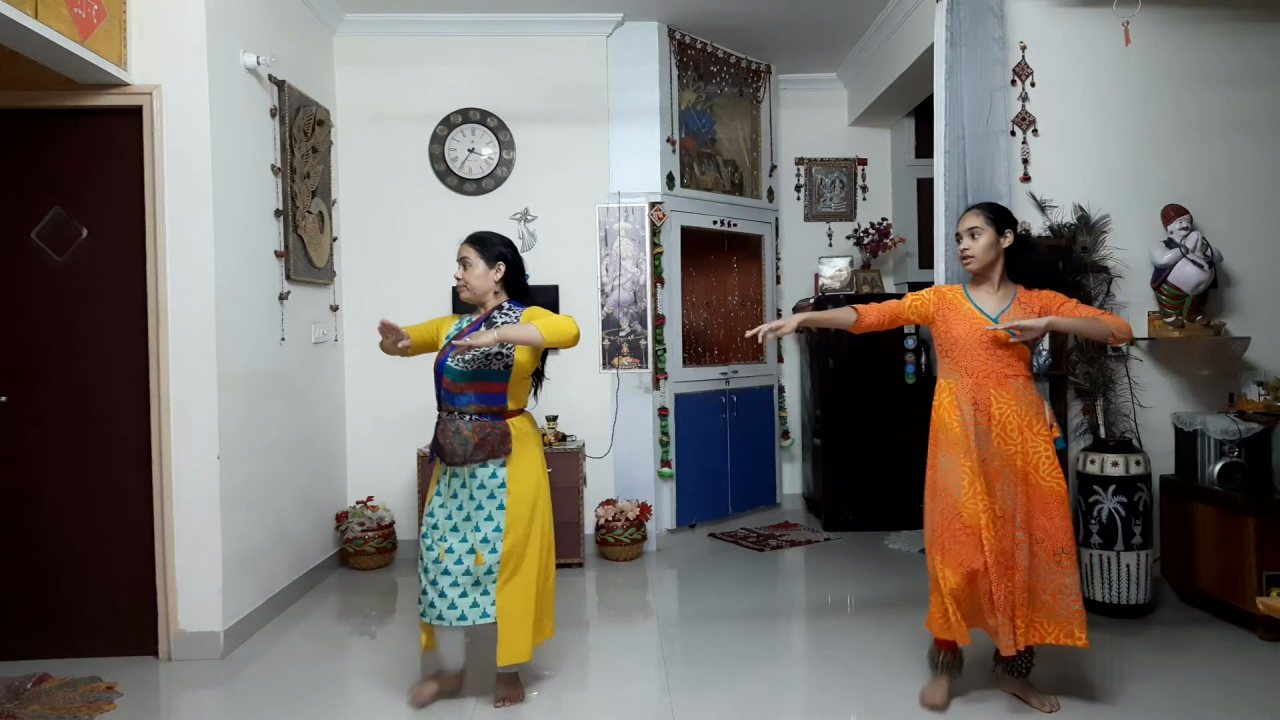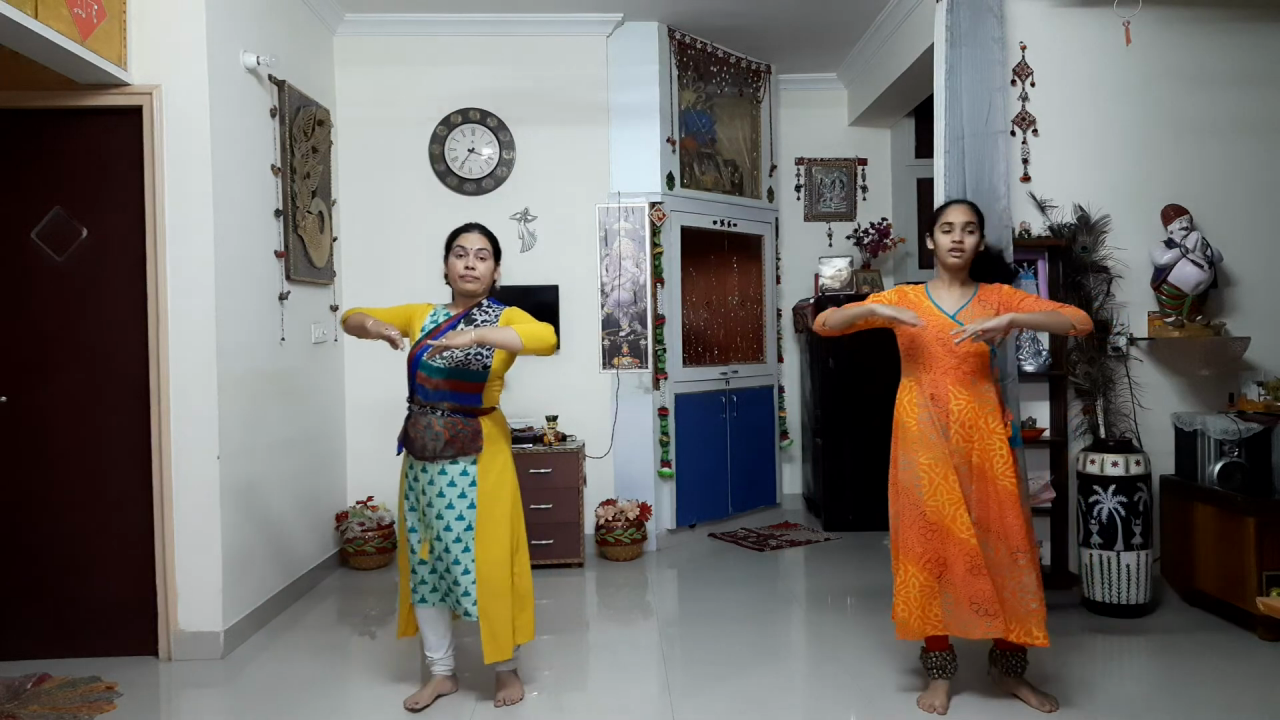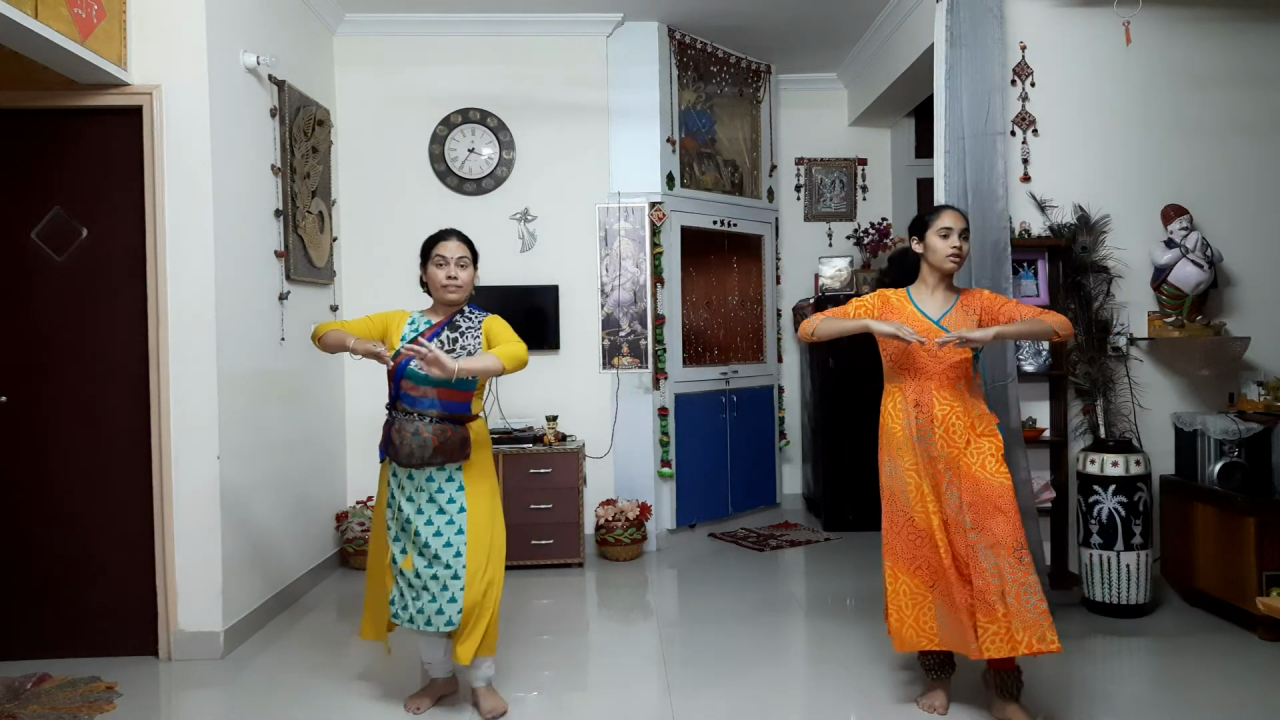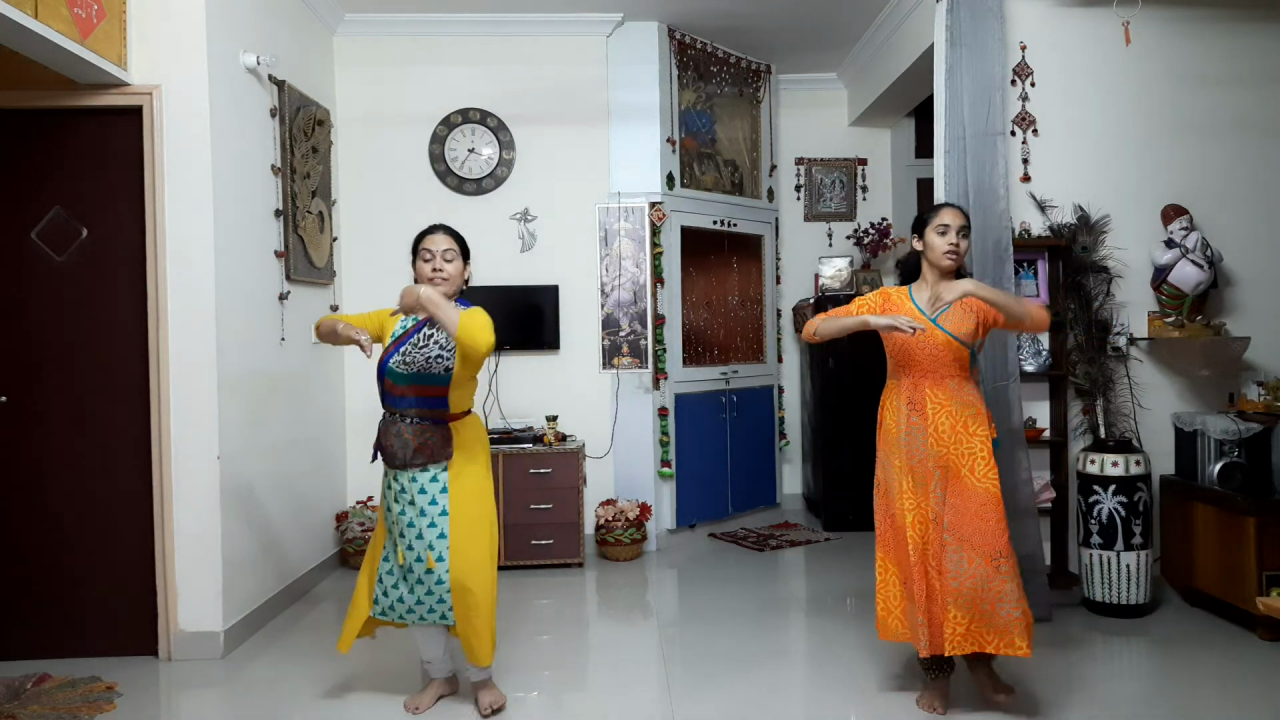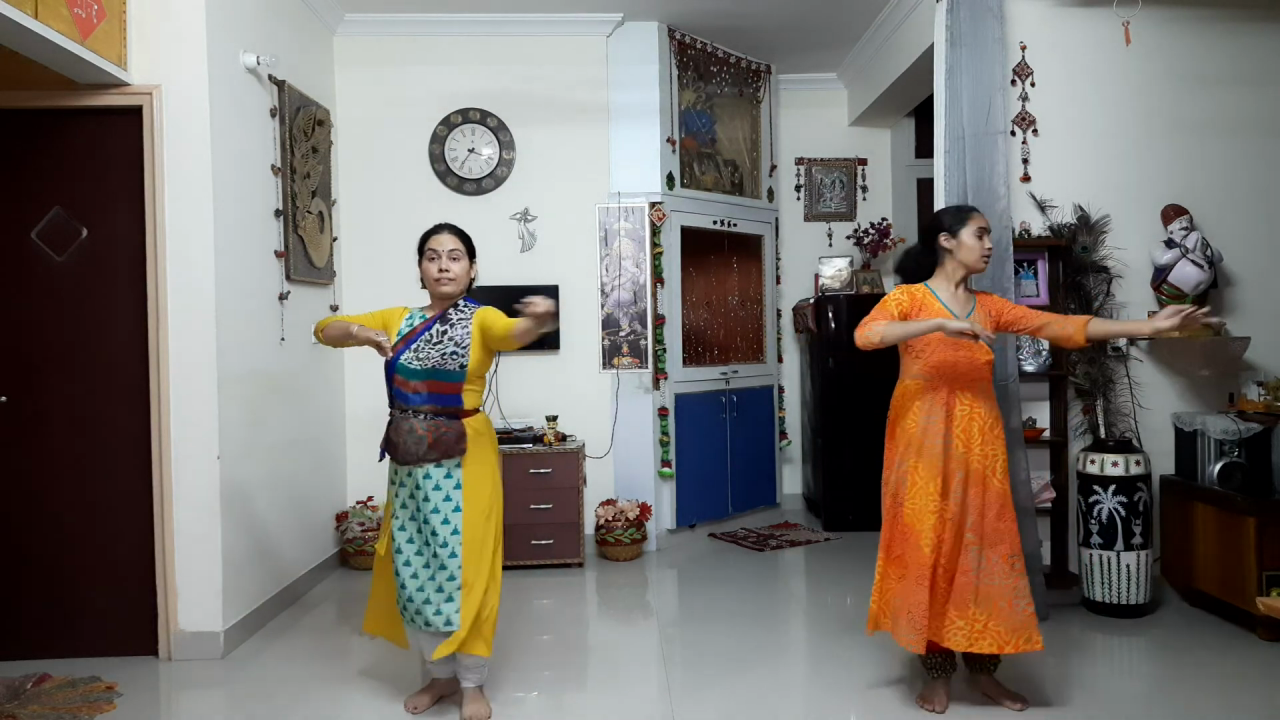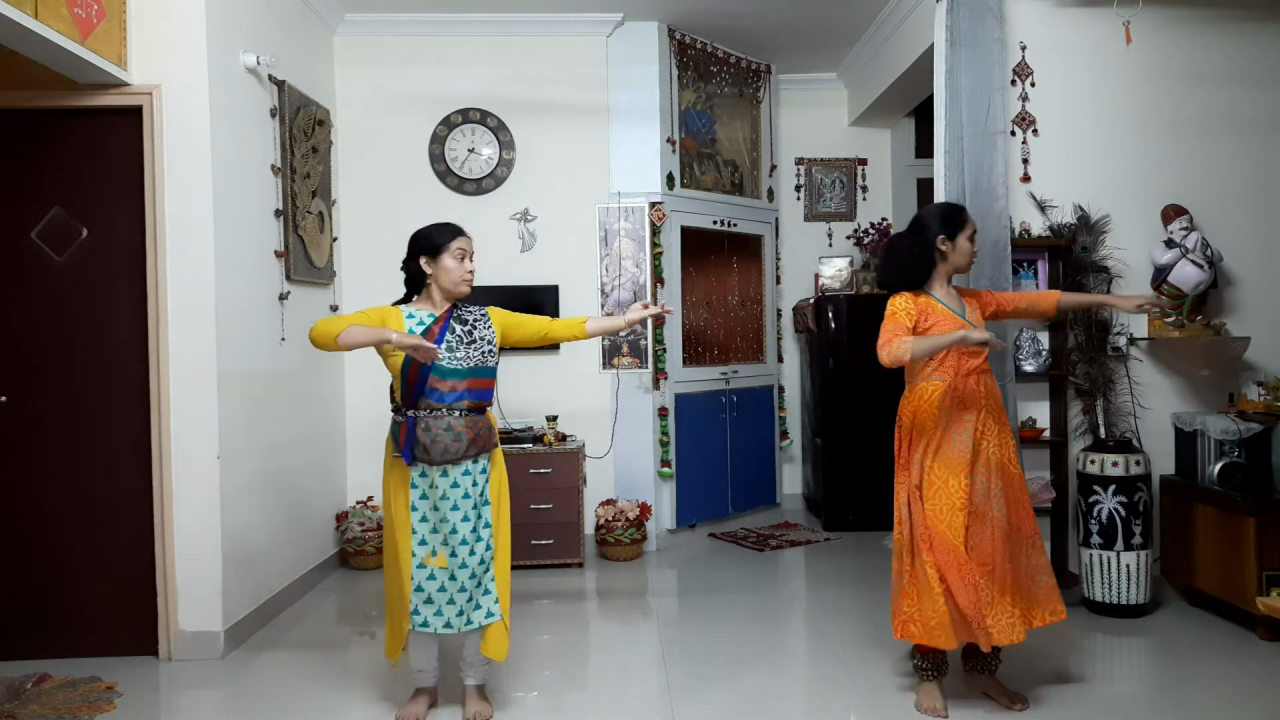
dt=0.4s
person 1, frame 1
left shoulder: (1040, 301)
right shoulder: (939, 300)
left elbow: (1120, 331)
right elbow: (868, 316)
left wrist: (1049, 324)
right wrist: (803, 318)
left hip: (1022, 438)
right hip: (960, 438)
left knee: (1031, 545)
right knee: (960, 550)
left ankle: (1014, 670)
right ankle: (945, 662)
person 1, frame 2
left shoulder: (997, 299)
right shoulder: (901, 299)
left elbow: (1081, 322)
right elbow: (824, 323)
left wrist: (1010, 320)
right wrist: (873, 311)
left hip: (981, 435)
right hip: (922, 436)
left knee: (997, 542)
right knee: (929, 545)
left ankle: (1009, 669)
right ankle: (939, 672)
person 1, frame 3
left shoulder: (979, 303)
right shoulder: (883, 302)
left elbow: (1061, 327)
right elbow: (808, 328)
left wrist: (993, 333)
right wrist: (871, 325)
left hip: (970, 440)
right hip: (909, 443)
left knee: (997, 548)
right knee: (920, 553)
right ankle: (937, 674)
person 1, frame 4
left shoulder: (978, 301)
right shoulder: (886, 299)
left elbow: (1039, 321)
right elbow: (812, 330)
left wrist: (974, 289)
right wrist: (870, 319)
left hip: (964, 437)
right hip: (906, 440)
left knee: (977, 543)
right knee: (916, 546)
left ankle: (980, 656)
right ankle: (936, 671)
person 1, frame 5
left shoulder: (992, 307)
right shoulder: (909, 296)
left elbow: (1067, 328)
right elbow: (865, 335)
left wrist: (1149, 325)
right wrist: (943, 325)
left hip: (979, 437)
right hip: (923, 439)
left knee: (985, 544)
right knee: (925, 545)
left ankle: (982, 670)
right ankle: (936, 670)
person 1, frame 6
left shoulder: (974, 299)
right shoulder: (907, 303)
left elbow: (1039, 301)
right elbow: (889, 353)
left wrist: (1108, 300)
right wrist: (963, 336)
left hip: (985, 435)
right hip: (937, 438)
left knee: (996, 542)
right knee: (943, 548)
left ankle: (981, 668)
right ankle: (929, 674)
person 2, frame 1
left shoulder: (526, 320)
right shoulder: (451, 327)
left elbow: (569, 331)
right elbow: (403, 343)
left wrist: (496, 335)
right wrist: (392, 337)
left hip: (506, 462)
right hip: (454, 464)
left knee: (505, 563)
right knee: (441, 561)
left ankle: (508, 670)
right ankle: (449, 670)
person 2, frame 2
left shoulder: (504, 318)
right shoulder: (421, 315)
left elbow: (546, 338)
right elbow: (351, 318)
left wrist: (474, 336)
right wrist: (374, 327)
left hip: (477, 458)
right hip: (424, 458)
left knee: (483, 561)
right knee: (426, 561)
left ankle: (505, 667)
right ankle: (441, 673)
person 2, frame 3
left shoulder: (487, 325)
right shoulder: (397, 323)
left elbow: (517, 354)
right elbow: (323, 333)
left wrist: (454, 367)
right wrist: (358, 345)
left hip: (462, 468)
right hip: (405, 468)
left knee: (472, 573)
right knee: (408, 573)
right ankle: (439, 676)
person 2, frame 4
left shoulder: (468, 319)
right shoulder: (396, 320)
left elbow: (480, 345)
right elbow: (323, 326)
left wrist: (433, 301)
right wrist: (347, 330)
left hip: (455, 462)
right hip: (404, 466)
left knee: (462, 568)
right knee: (410, 568)
left ankle: (482, 675)
right ankle: (439, 675)
person 2, frame 5
left shoulder: (480, 320)
right shoulder: (400, 319)
left elbow: (512, 332)
right elbow: (325, 330)
left wrist: (539, 321)
right wrist: (358, 332)
left hip: (463, 462)
right hip: (409, 465)
left knee: (463, 567)
right knee: (411, 568)
right ankle: (442, 674)
person 2, frame 6
left shoulder: (489, 321)
right shoulder: (390, 319)
left elbow: (558, 328)
right elbow: (321, 333)
left wrist: (626, 320)
right wrist: (390, 338)
left hip: (475, 463)
right hip: (414, 465)
left knee: (478, 565)
right knee: (419, 568)
